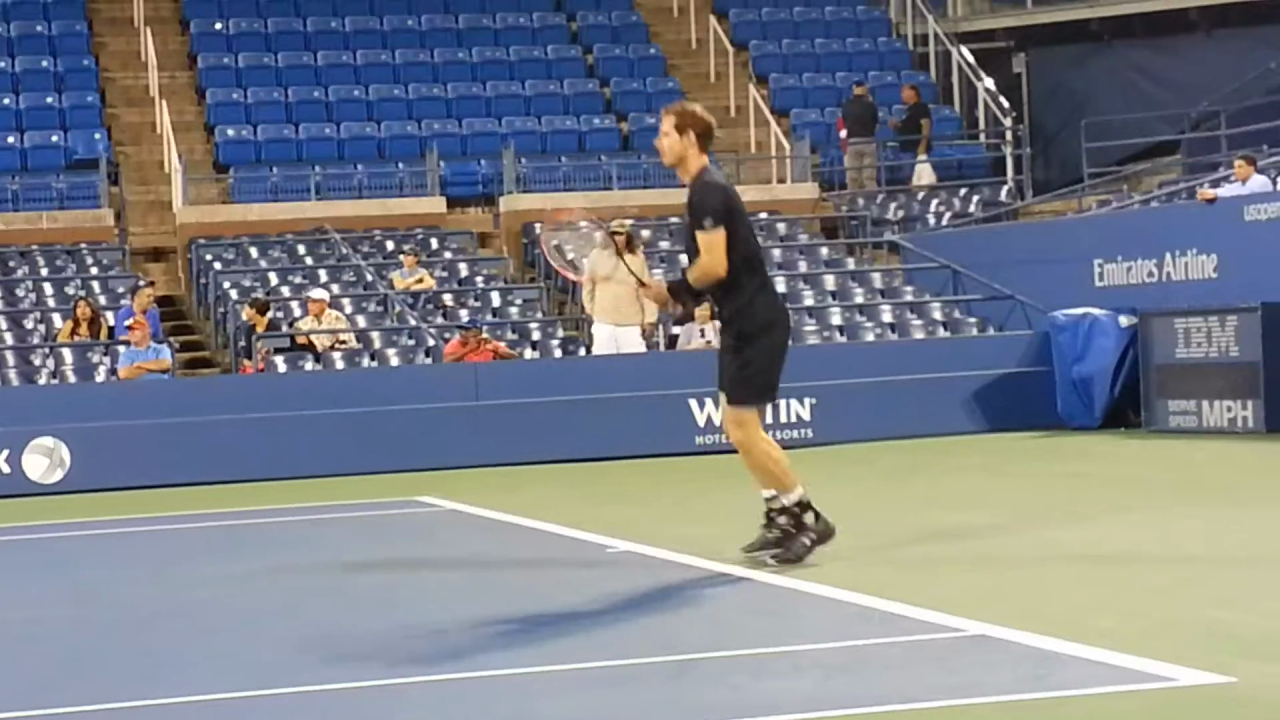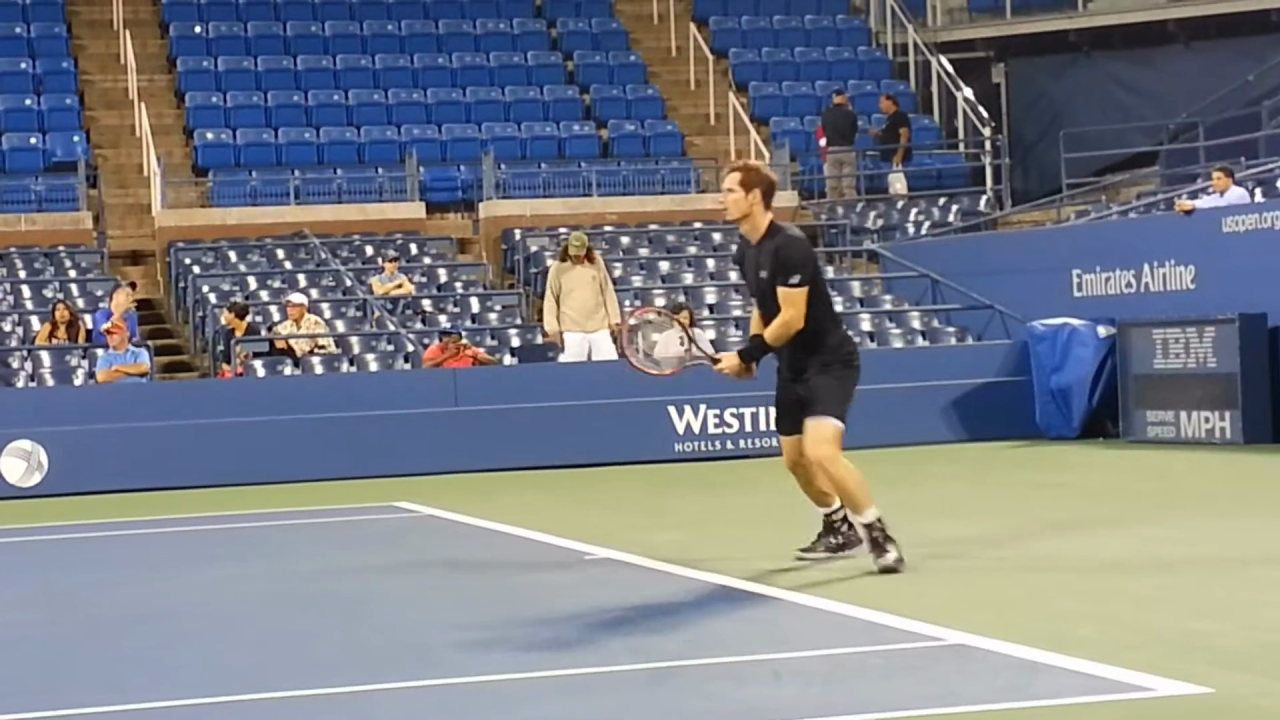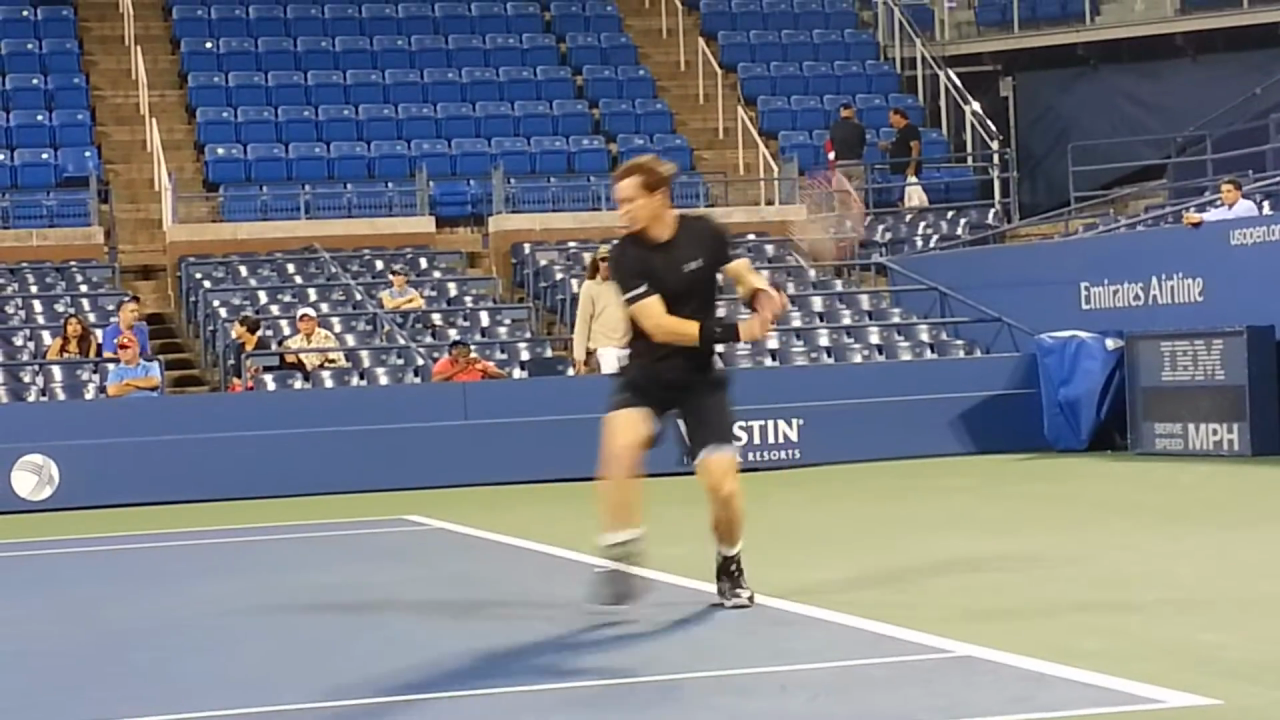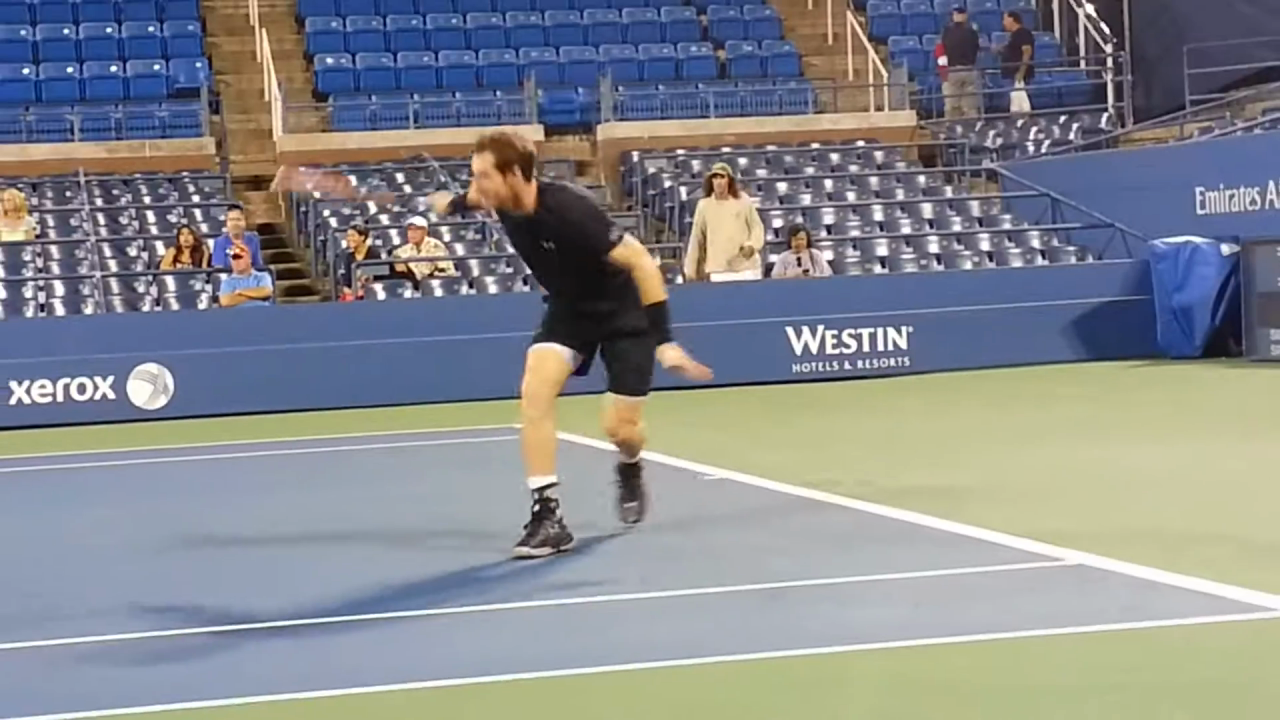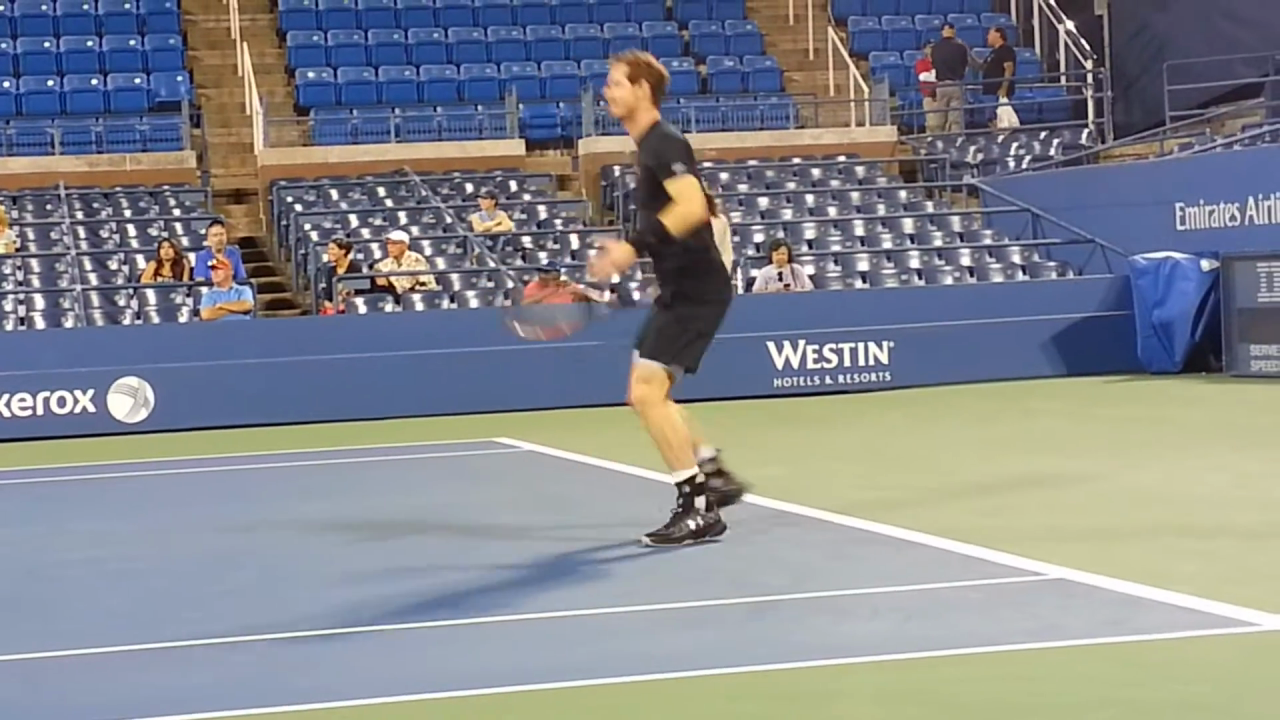
dt=0.7s
person 1, frame 1
left shoulder: (708, 190)
right shoulder: (704, 189)
left elbow: (714, 267)
left wrist: (674, 290)
right wrist: (685, 293)
left hip: (755, 324)
right hip: (742, 323)
left knee: (743, 428)
right knee: (738, 428)
left ankle: (806, 518)
right ankle: (784, 518)
person 1, frame 2
left shoulder: (789, 247)
right shoulder: (746, 250)
left elbow: (792, 321)
left wrist: (747, 355)
right wrist: (748, 355)
left hip: (830, 362)
right hip: (793, 367)
left knee: (820, 449)
right knee: (794, 458)
left ankle: (880, 537)
right ankle: (840, 525)
person 1, frame 3
left shoulder: (705, 233)
right shoulder: (627, 256)
left elbow: (746, 277)
right elbow: (657, 325)
left wrist: (762, 296)
right wrist: (732, 332)
left hip: (700, 375)
right hip: (646, 375)
left knee: (722, 484)
right knee: (618, 448)
left ankle: (730, 567)
right ankle: (619, 560)
person 1, frame 4
left shoulder: (573, 210)
right shoulder: (504, 200)
left elbow: (643, 266)
left wrist: (663, 339)
right wrist: (448, 203)
left hip: (625, 312)
right hip: (566, 310)
left knee: (620, 426)
right knee: (536, 394)
left ankle: (629, 471)
right ankle: (547, 515)
person 1, frame 5
left shoulder: (664, 143)
right shoulder: (650, 146)
left elbow: (693, 209)
left wrist: (635, 246)
left hip: (698, 287)
right hip: (680, 286)
left knee: (646, 392)
right knee: (648, 393)
left ankle: (695, 507)
right ankle: (715, 478)
